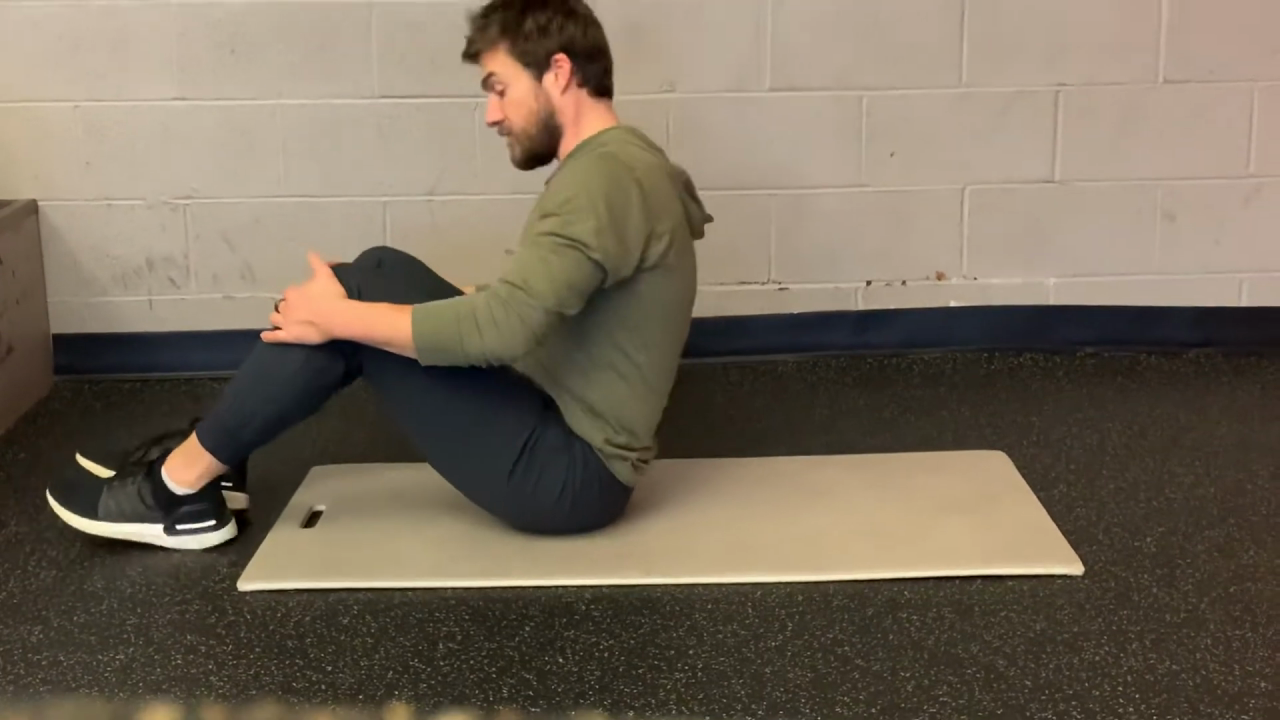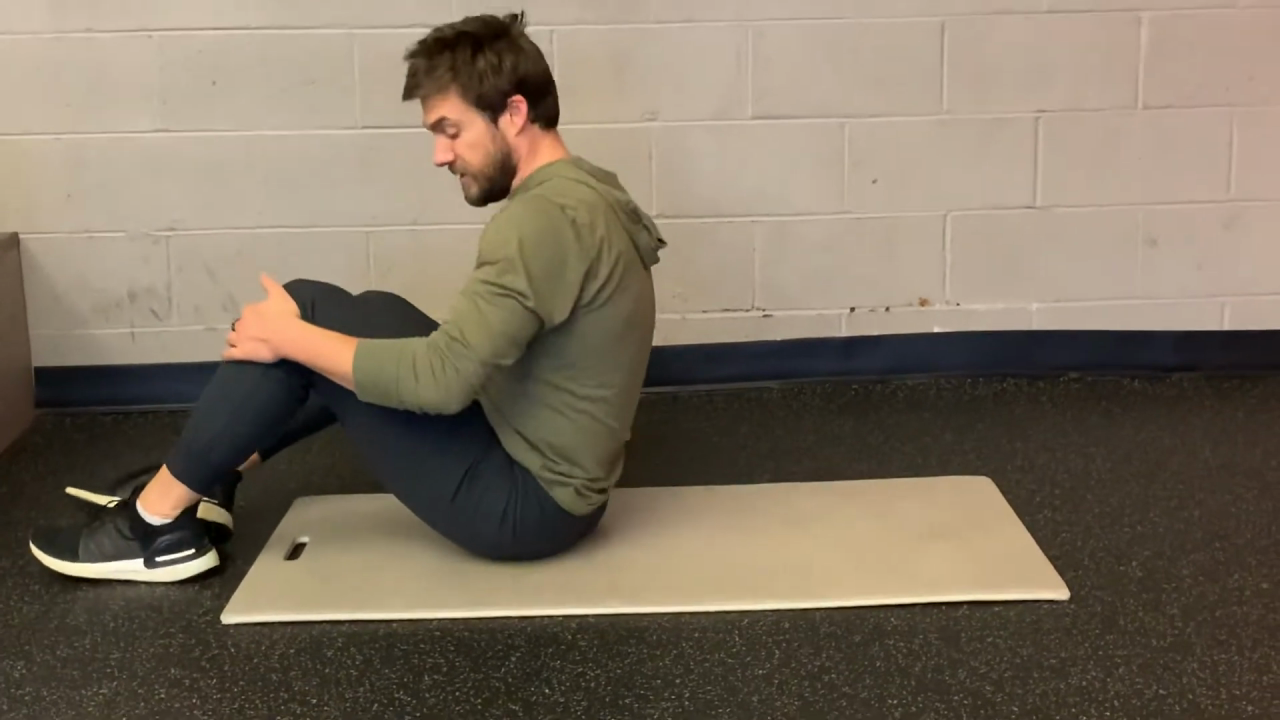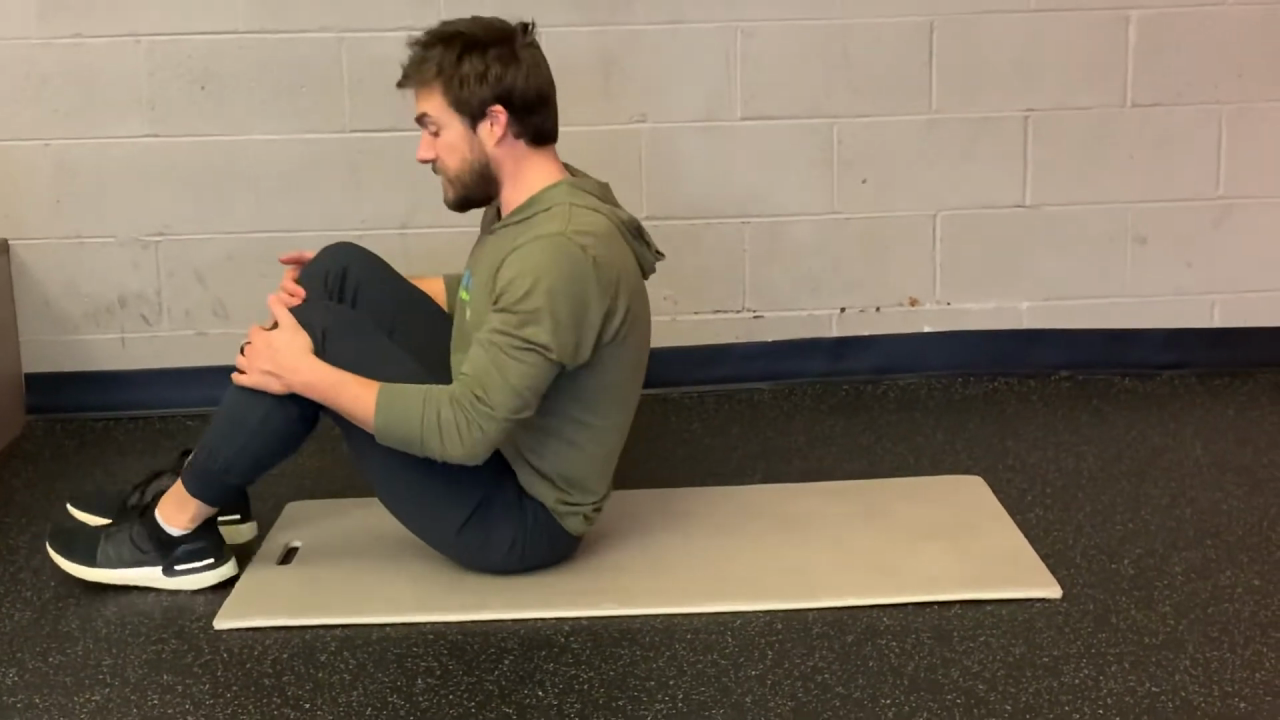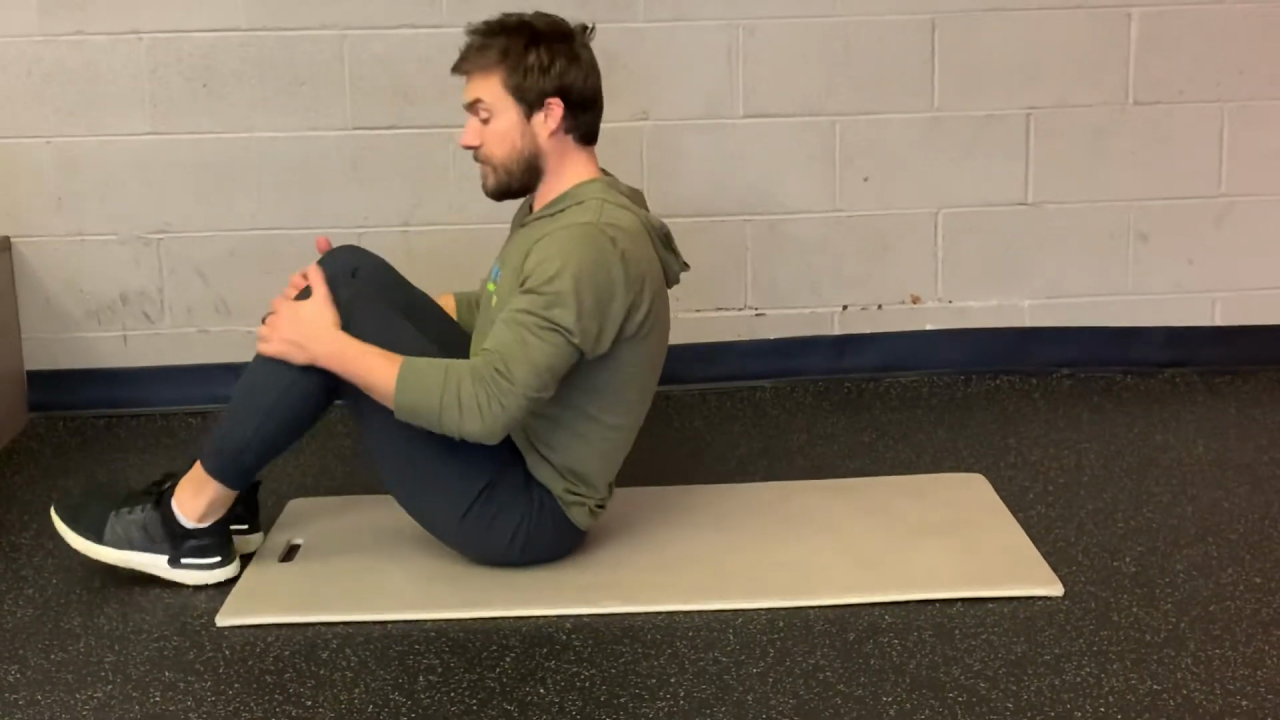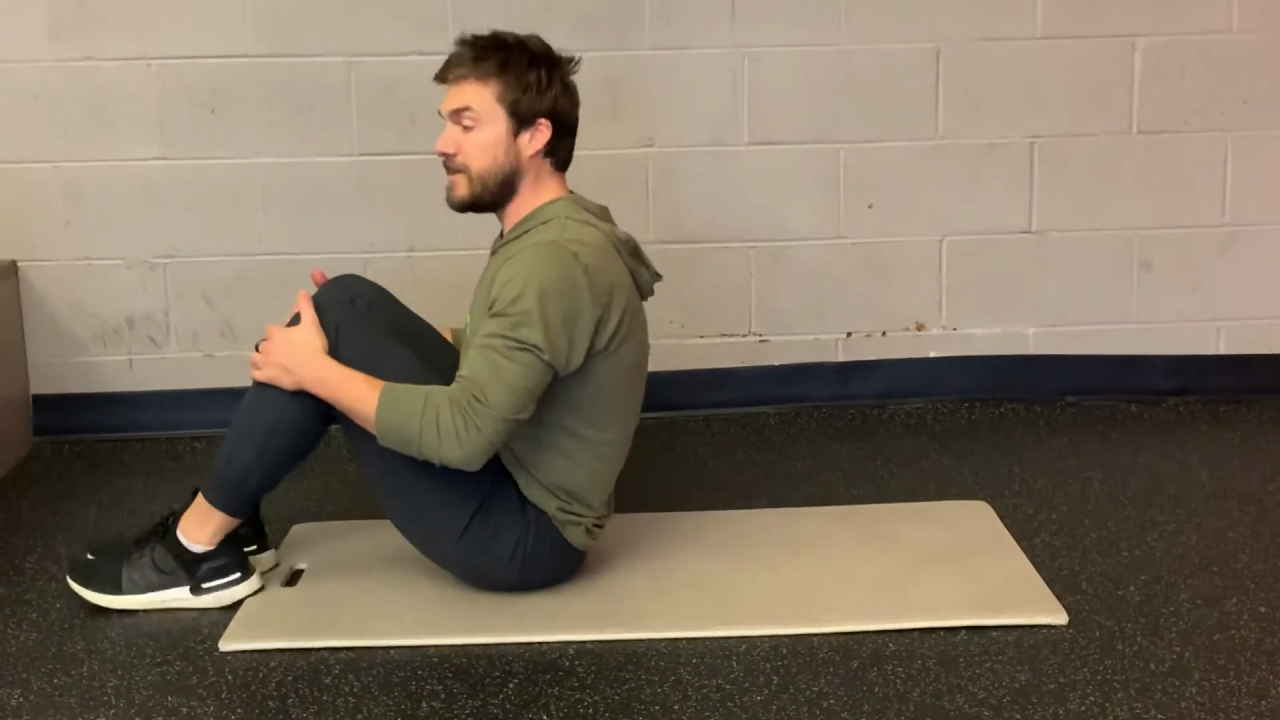
dt=0.5s
person 1, frame 1
left shoulder: (605, 177)
right shoulder: (605, 167)
left elbow: (503, 327)
right elbow: (520, 308)
left wrist: (341, 317)
right wrist: (361, 296)
left hip: (568, 477)
right hip: (562, 433)
left knee: (346, 308)
right knee: (385, 272)
left ankle: (180, 490)
right ankle: (213, 450)
person 1, frame 2
left shoulder: (545, 217)
right shoulder: (579, 197)
left elbow: (443, 379)
left wrist: (292, 338)
left hip: (523, 505)
right hip: (556, 483)
left knee: (307, 308)
right knee: (376, 315)
left ankle: (160, 521)
right ankle: (212, 474)
person 1, frame 3
left shoulder: (563, 251)
right shoulder: (527, 204)
left elbow: (465, 429)
right elbow: (478, 304)
left wrist: (305, 373)
right wrist: (353, 301)
left hip: (519, 517)
right hip: (500, 444)
left knee: (319, 335)
right knee: (342, 269)
left ankle: (175, 531)
right ankle: (210, 487)
person 1, frame 4
left shoulder: (589, 243)
right shoulder: (558, 206)
left elbow: (484, 406)
right elbow: (491, 313)
left wrist: (330, 344)
right wrist: (349, 302)
left hip: (525, 510)
right hip: (512, 447)
left knee: (334, 320)
right knee: (348, 271)
left ankle: (189, 520)
right ankle: (223, 497)
person 1, frame 5
left shoulder: (555, 261)
right shoulder: (541, 233)
left elbow: (464, 432)
right elbow: (488, 354)
left wrist: (316, 369)
right wrist: (345, 329)
left hip: (525, 534)
right hip: (513, 475)
left knee: (336, 332)
right knee: (346, 301)
left ankle: (200, 552)
right ankle: (228, 521)
